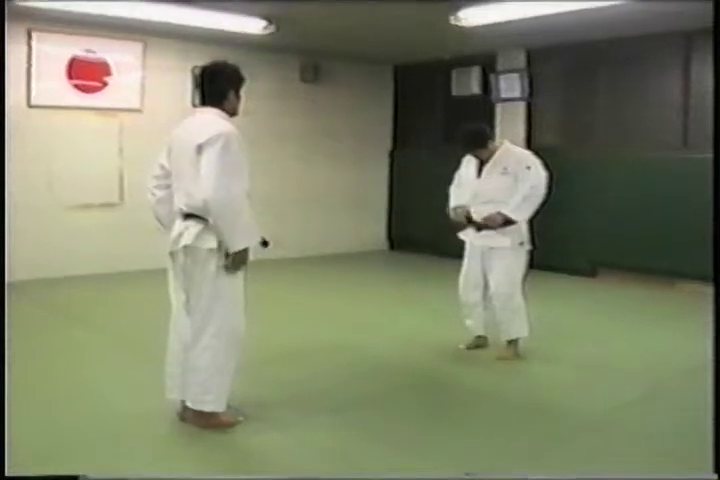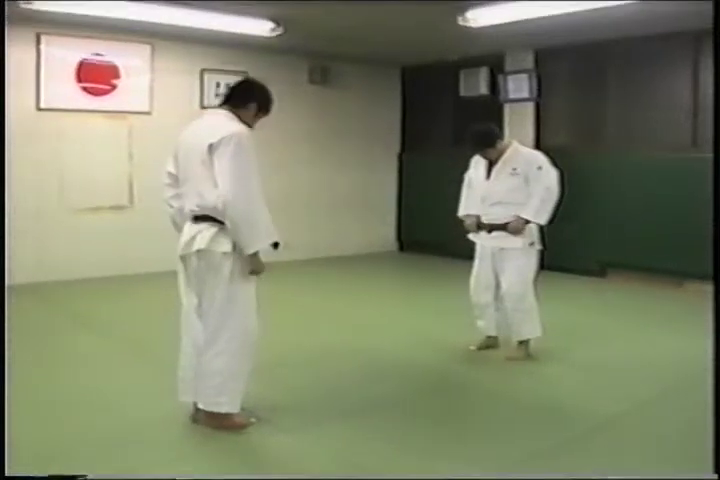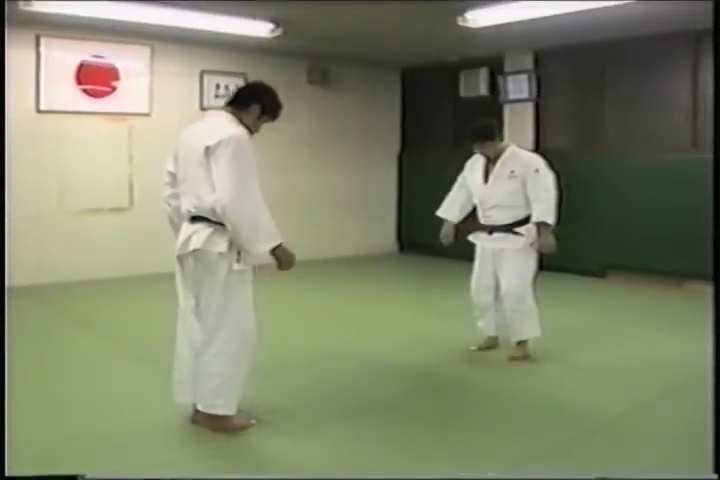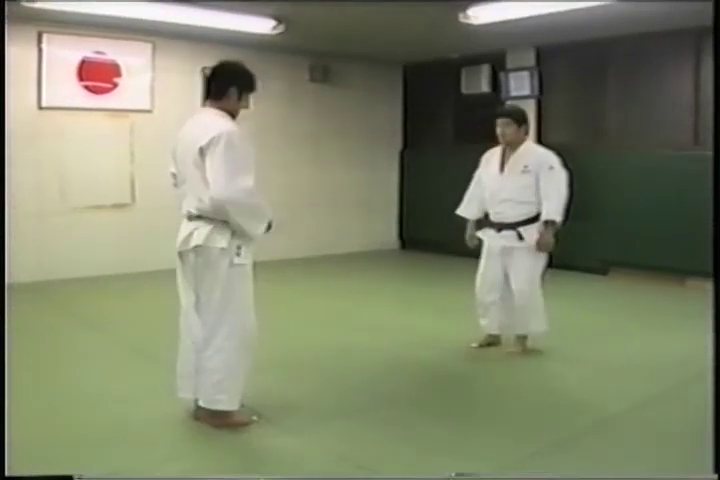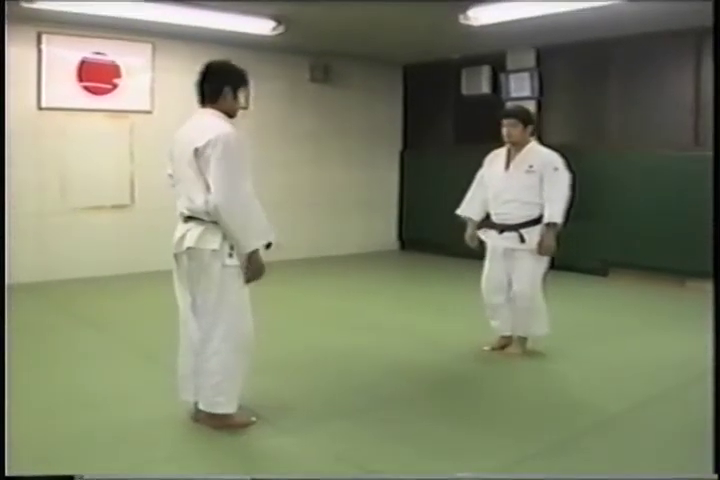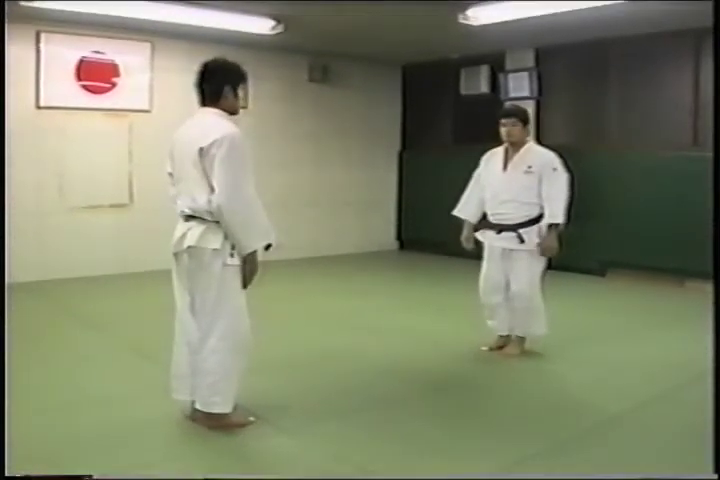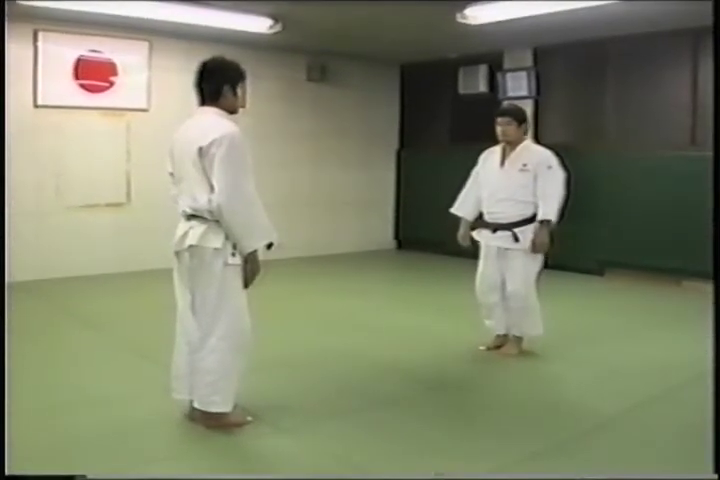
dt=0.5s
person 1, frame 1
left shoulder: (183, 130)
right shoulder: (222, 132)
left elbow: (160, 187)
right elbow: (222, 195)
left wrist: (177, 226)
right wrist: (240, 244)
left hip: (184, 235)
right hip: (212, 241)
left knee: (188, 319)
right knee: (216, 324)
left ankle: (189, 399)
right ankle: (204, 406)
person 1, frame 2
left shoulder: (191, 131)
right shoulder: (234, 133)
left elbow: (173, 190)
right elbow: (238, 197)
right wrist: (253, 249)
left hip: (194, 237)
right hip: (223, 242)
left knee: (199, 322)
right knee: (229, 326)
left ankle: (200, 401)
right ankle: (216, 409)
person 1, frame 3
left shoulder: (193, 131)
right shoulder: (233, 136)
left elbow: (172, 189)
right elbow: (238, 200)
right wrist: (273, 245)
left hip: (192, 238)
right hip: (220, 243)
left knee: (197, 324)
right knee: (228, 328)
left ankle: (200, 402)
right ankle: (215, 410)
person 1, frame 4
left shoulder: (189, 129)
right shoulder: (225, 131)
right elbow: (230, 194)
right wrist: (261, 220)
left hip: (193, 233)
right hip: (221, 240)
left knee: (199, 319)
right knee: (228, 324)
left ankle: (202, 398)
right ankle: (217, 406)
person 1, frame 5
left shoulder: (185, 131)
right shoulder: (223, 134)
right elbow: (230, 199)
right wrist: (252, 247)
left hip: (189, 235)
right hip: (217, 242)
left knee: (198, 322)
right knee: (226, 326)
left ankle: (202, 400)
right ankle: (217, 408)
person 1, frame 6
left shoulder: (185, 131)
right shoulder: (226, 134)
right elbow: (233, 199)
right wrist: (250, 248)
left hip: (188, 234)
right hip: (216, 241)
left knee: (194, 321)
right knee: (223, 326)
left ankle: (198, 400)
right ankle: (213, 408)
person 1, frame 7
left shoulder: (185, 131)
right shoulder: (225, 132)
right elbow: (232, 199)
right wrist: (251, 248)
left hip: (189, 234)
right hip: (217, 241)
left knee: (195, 321)
right knee: (223, 325)
left ankle: (197, 400)
right ankle: (213, 407)
person 2, frame 1
left shoulder: (521, 159)
right shoulder: (469, 161)
left elbow: (534, 189)
right elbow: (458, 186)
left wrist: (503, 215)
right wrist: (458, 207)
left hip: (507, 235)
right hip: (476, 234)
left knee: (504, 289)
right knee: (470, 286)
left ankle: (512, 342)
right ankle: (479, 334)
person 2, frame 2
left shoulder: (530, 159)
right shoulder: (477, 162)
left elbow: (547, 190)
right elbow: (470, 189)
left wrist: (524, 219)
right wrist: (470, 215)
left hip: (517, 237)
right hip: (487, 236)
left knee: (516, 289)
right knee: (481, 287)
left ankle: (523, 343)
right ankle: (491, 335)
person 2, frame 3
left shoulder: (527, 161)
right shoulder: (474, 164)
left elbow: (544, 196)
right elbow: (461, 193)
left wrist: (545, 231)
right wrist: (449, 223)
left hip: (518, 237)
right hip: (487, 237)
left knee: (515, 290)
right knee: (482, 288)
left ankle: (522, 342)
right ankle: (491, 336)
person 2, frame 4
left shoulder: (542, 158)
right shoulder: (490, 157)
left elbow: (554, 195)
right elbow: (478, 192)
left wrist: (548, 230)
right wrist: (472, 224)
left hip: (526, 235)
right hip: (495, 234)
left knee: (524, 289)
right knee: (487, 285)
left ankle: (522, 337)
right ankle: (492, 333)
person 2, frame 5
left shoulder: (547, 159)
right shoulder: (494, 158)
left elbow: (556, 198)
right elbow: (479, 192)
left wrist: (550, 233)
right wrist: (472, 225)
left hip: (529, 236)
right hip: (498, 235)
left knee: (525, 289)
right knee: (493, 287)
left ankle: (521, 338)
right ankle: (504, 334)
person 2, frame 6
left shoulder: (545, 159)
right shoulder: (490, 158)
left elbow: (555, 198)
right elbow: (475, 193)
left wrist: (552, 234)
right wrist: (468, 227)
left hip: (527, 236)
right hip: (495, 235)
left knee: (523, 290)
right knee: (491, 287)
left ankle: (520, 338)
right ankle: (503, 333)
person 2, frame 7
left shoulder: (541, 157)
right shoulder: (488, 156)
left elbow: (551, 195)
right elbow: (473, 191)
left wrist: (543, 230)
right wrist: (465, 224)
left hip: (523, 235)
right hip: (492, 234)
left knee: (519, 289)
right knee: (488, 286)
left ankle: (517, 337)
right ankle: (501, 333)
